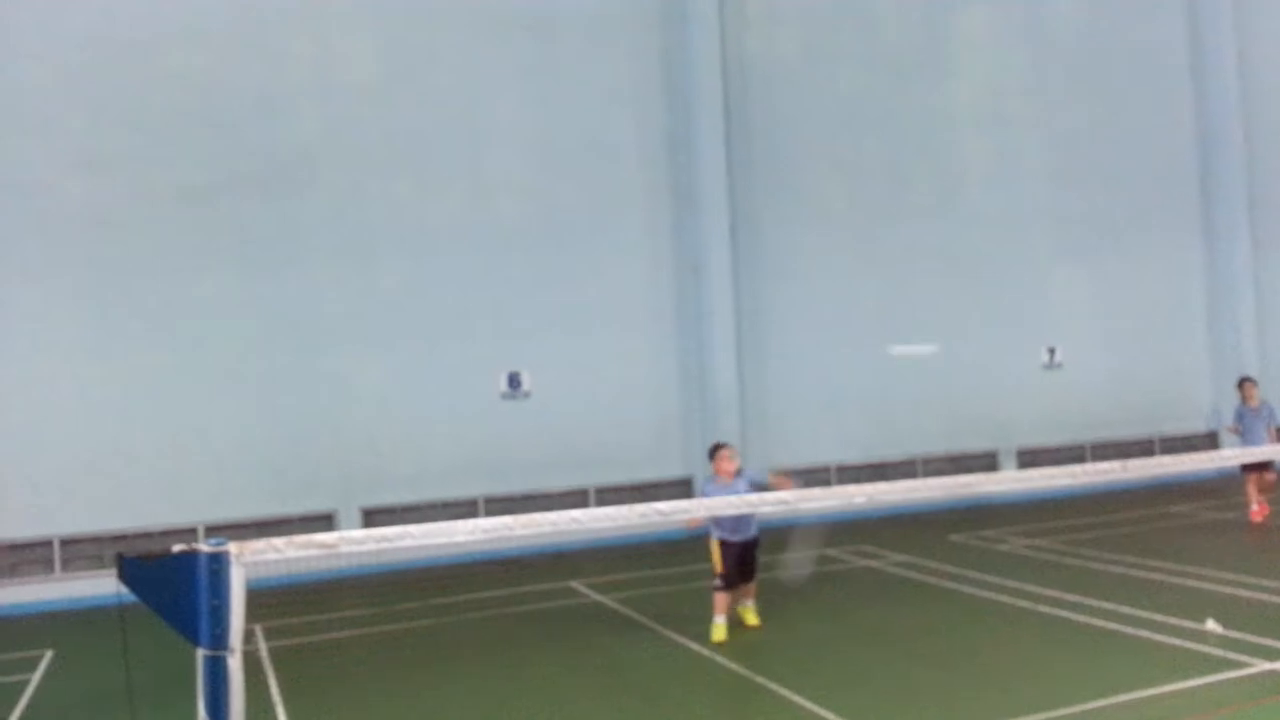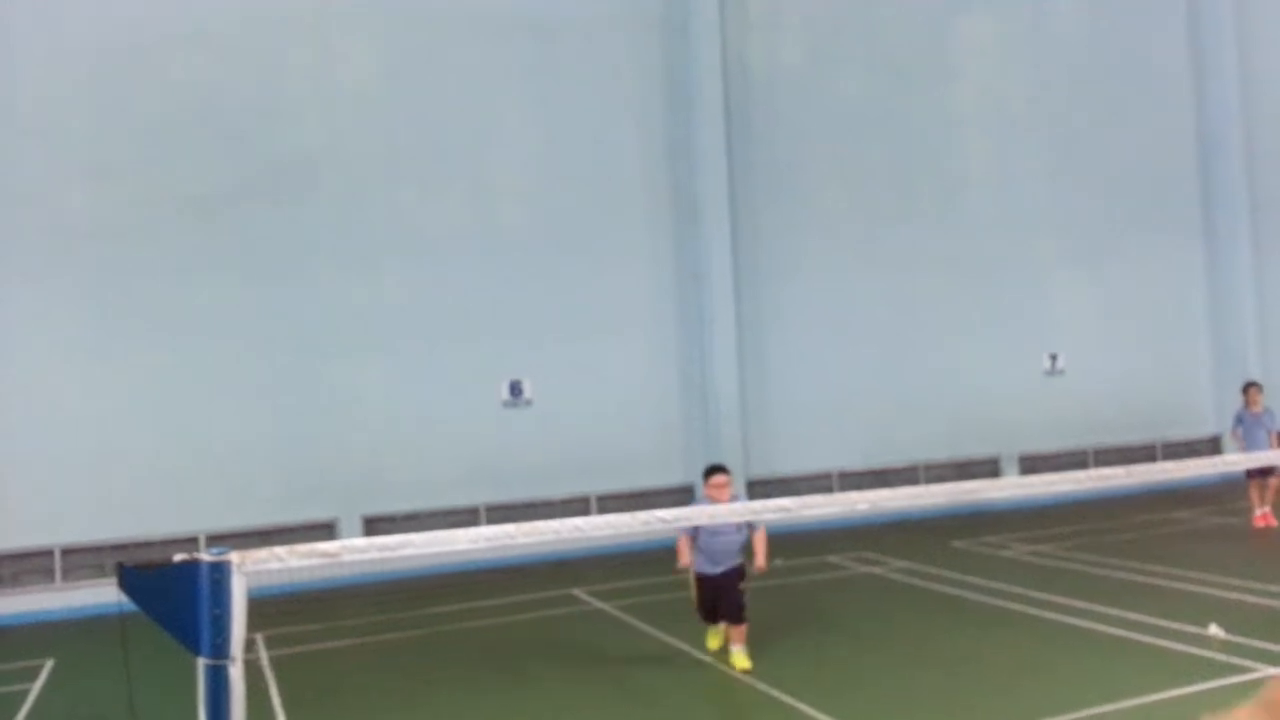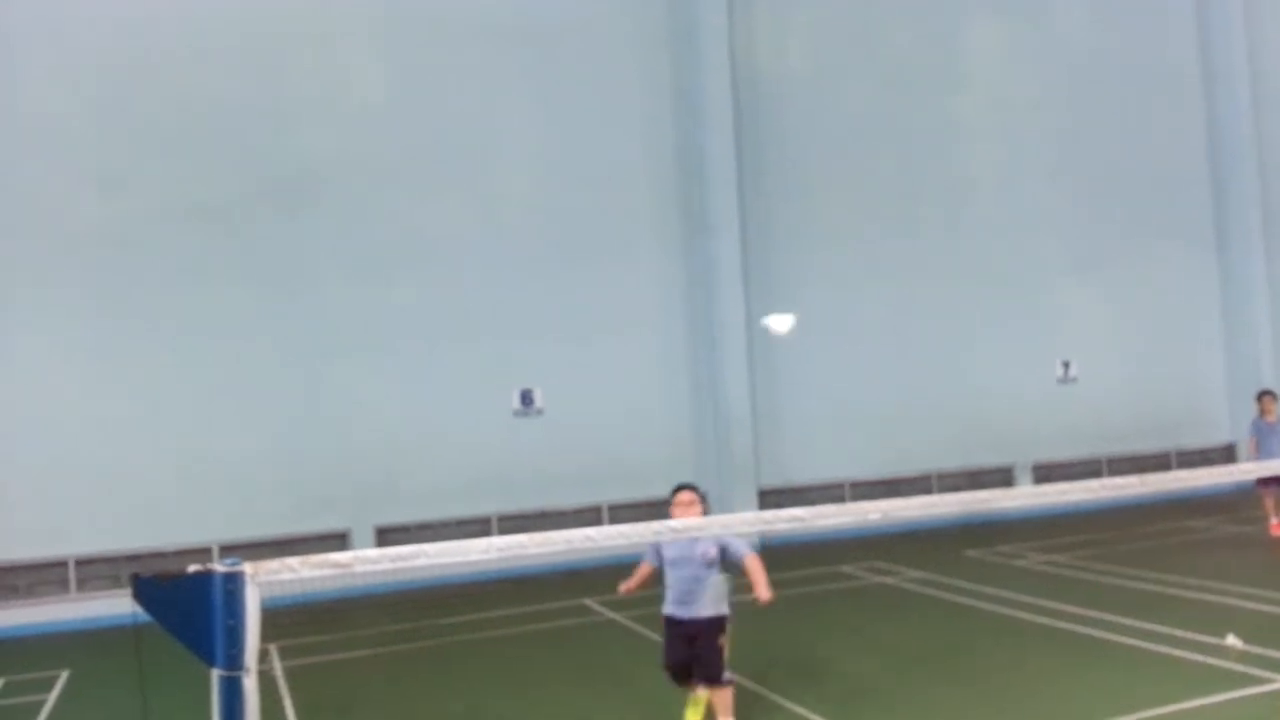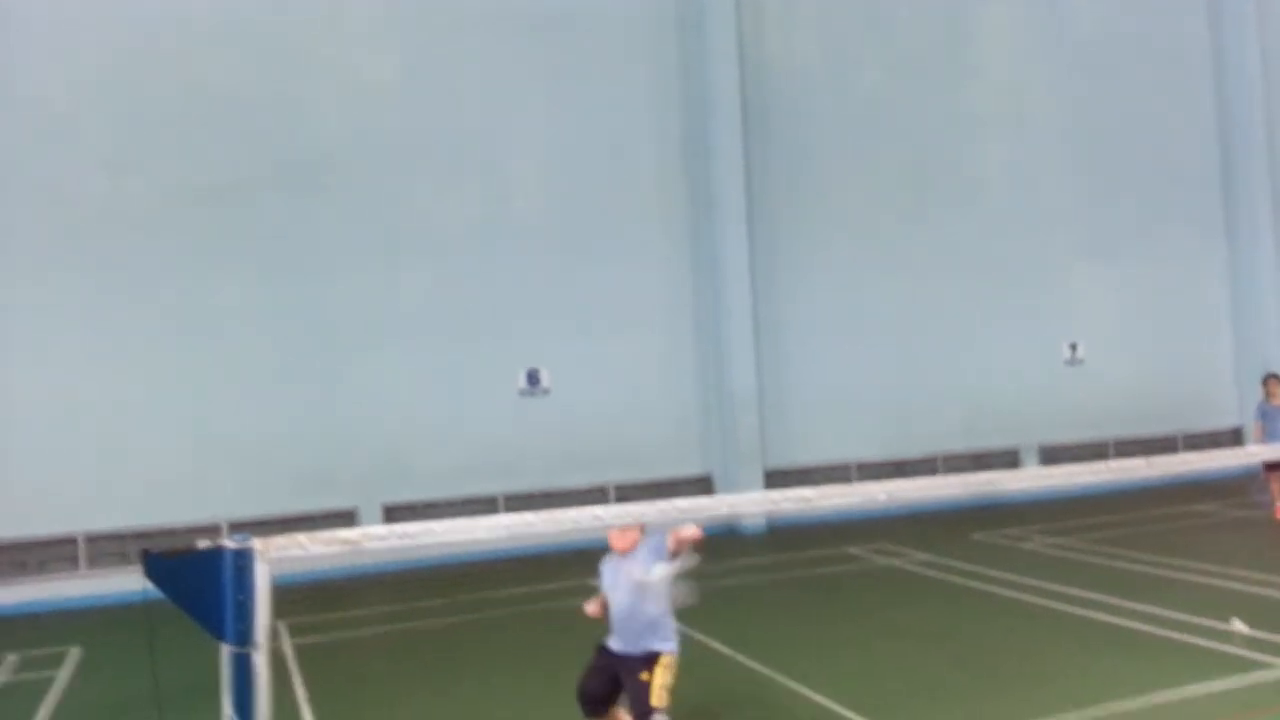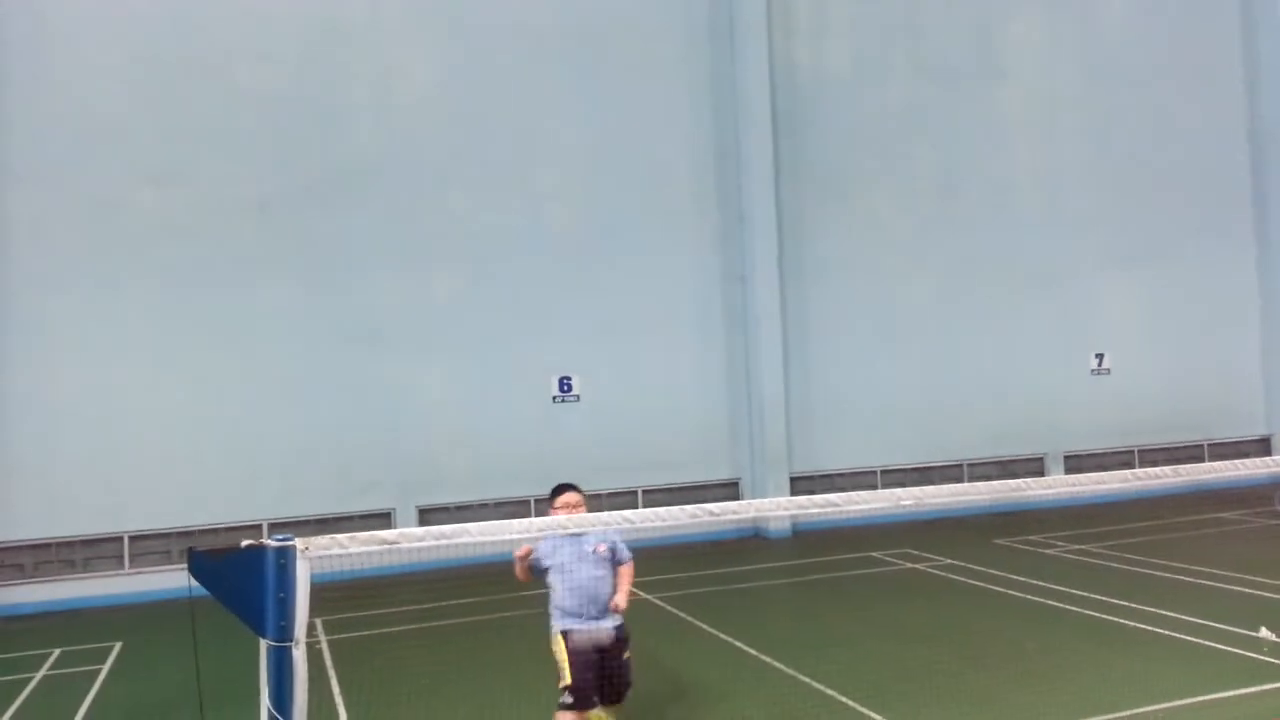
dt=0.5s
person 1, frame 1
left shoulder: (747, 477)
right shoulder: (708, 485)
left elbow: (771, 481)
left wrist: (786, 485)
right wrist: (696, 517)
left hip: (748, 536)
right hip: (723, 538)
left knee: (747, 576)
right knee: (725, 578)
left ankle: (746, 606)
right ankle: (719, 622)
person 1, frame 2
right shoulder: (698, 508)
left elbow: (757, 530)
right elbow: (684, 536)
left wrist: (760, 556)
right wrist: (685, 557)
left hip: (733, 568)
right hip: (704, 569)
left knee: (735, 610)
right knee: (708, 613)
left ankle: (738, 651)
right ankle: (715, 627)
person 1, frame 3
left shoulder: (717, 535)
right shoulder: (663, 539)
left elbow: (749, 557)
right elbow: (649, 564)
left wrist: (762, 587)
right wrist: (633, 583)
left hip: (712, 615)
right hip: (675, 616)
left knee: (714, 673)
right knee: (677, 665)
right ankle: (696, 695)
person 1, frame 4
left shoulder: (653, 550)
right shoulder: (607, 564)
left elbow: (684, 535)
left wrist: (685, 535)
right wrist: (596, 604)
left hip: (654, 649)
right hip: (616, 648)
right knee: (590, 697)
person 1, frame 5
left shoulder: (605, 535)
right shoulder: (547, 546)
left elbow: (625, 563)
right elbow: (524, 576)
left wrist: (622, 593)
right wrist: (521, 560)
left hip: (609, 625)
right hip: (569, 629)
left knee: (618, 687)
right knee: (575, 692)
